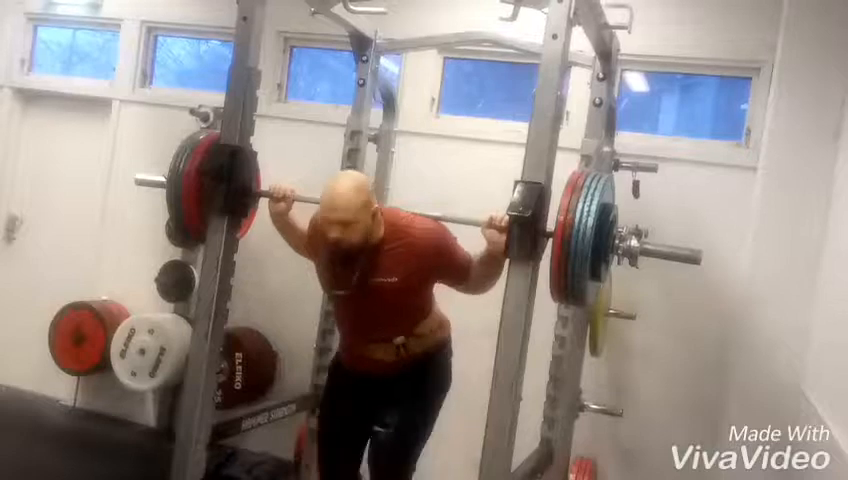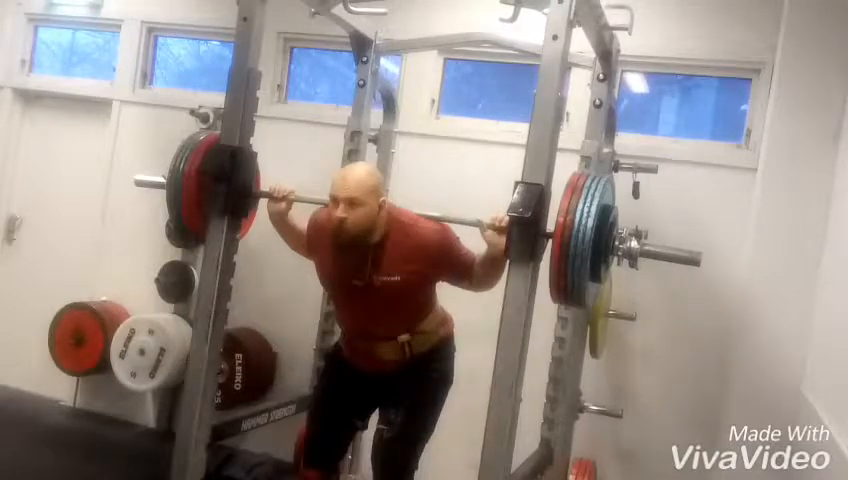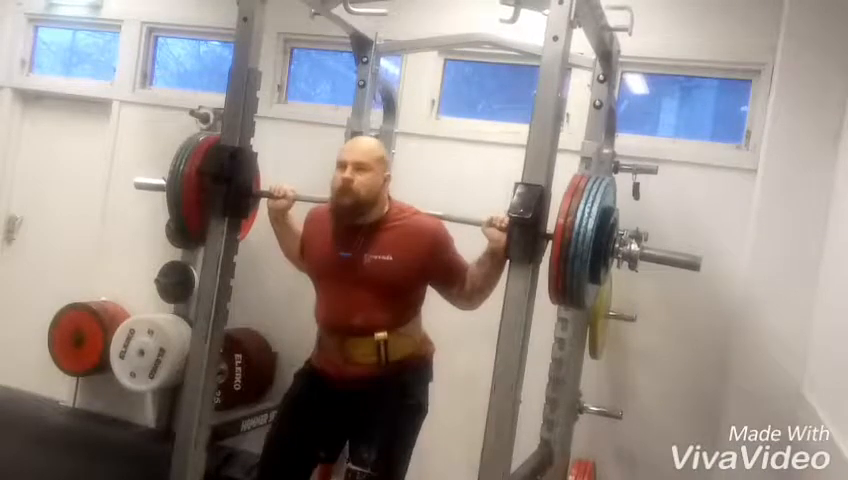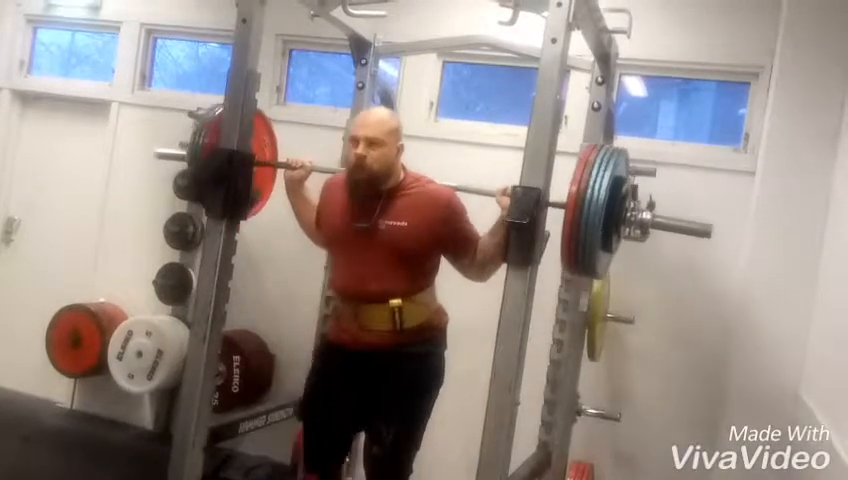
dt=0.7s
person 1, frame 1
left shoulder: (423, 240)
right shoulder: (325, 230)
left elbow: (473, 282)
left wrist: (495, 253)
right wrist: (281, 218)
left hip: (418, 368)
right hip: (354, 362)
person 1, frame 2
left shoulder: (425, 239)
right shoulder: (324, 226)
left elbow: (476, 278)
left wrist: (496, 253)
right wrist: (279, 217)
left hip: (419, 362)
right hip: (353, 355)
right knee: (317, 453)
person 1, frame 3
left shoulder: (423, 233)
right shoulder: (318, 220)
left elbow: (466, 295)
left wrist: (497, 254)
right wrist: (278, 217)
left hip: (393, 380)
right hip: (325, 370)
person 1, frame 4
left shoulder: (436, 202)
right shoulder: (335, 190)
left elbow: (477, 266)
left wrist: (508, 222)
right wrist: (295, 187)
left hip: (408, 352)
right hip: (342, 342)
